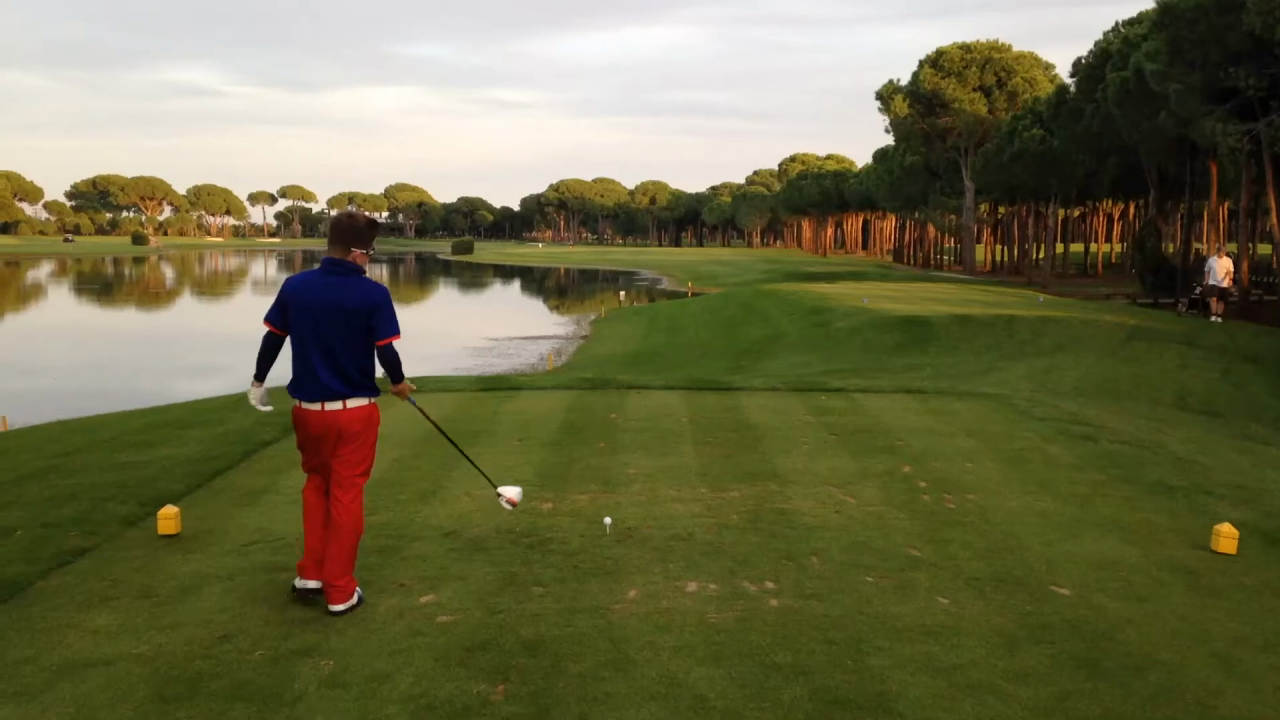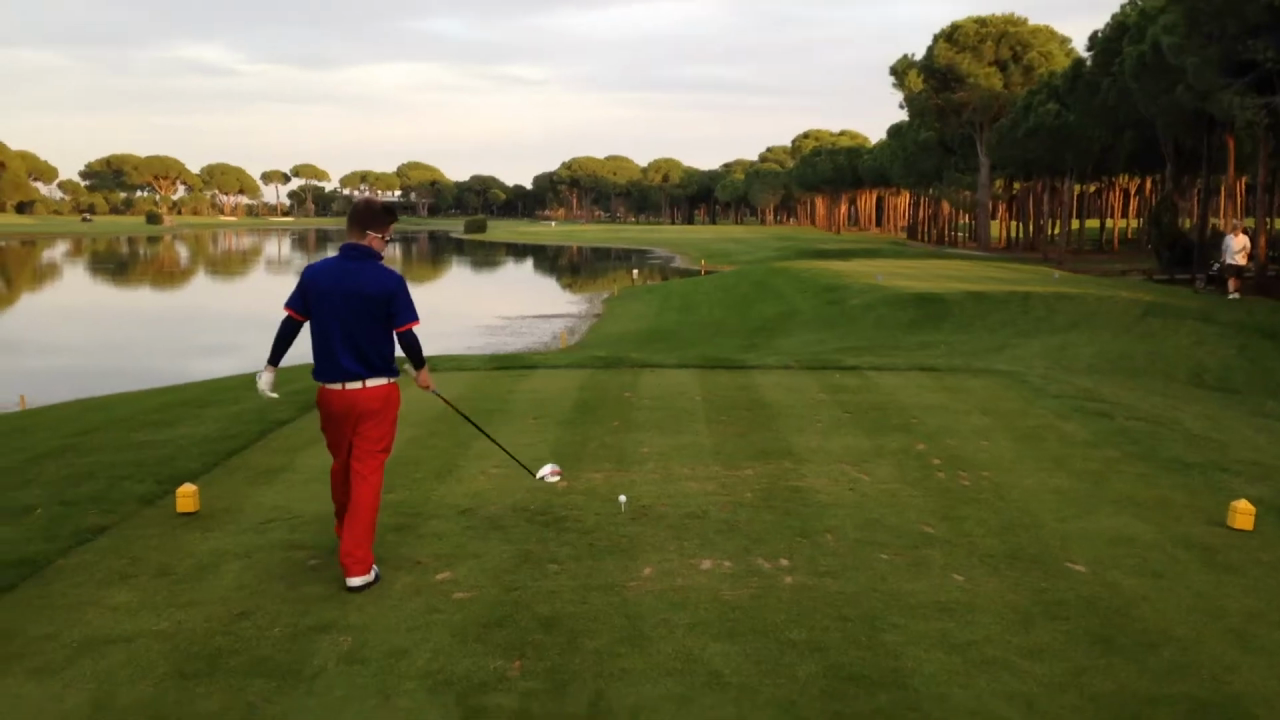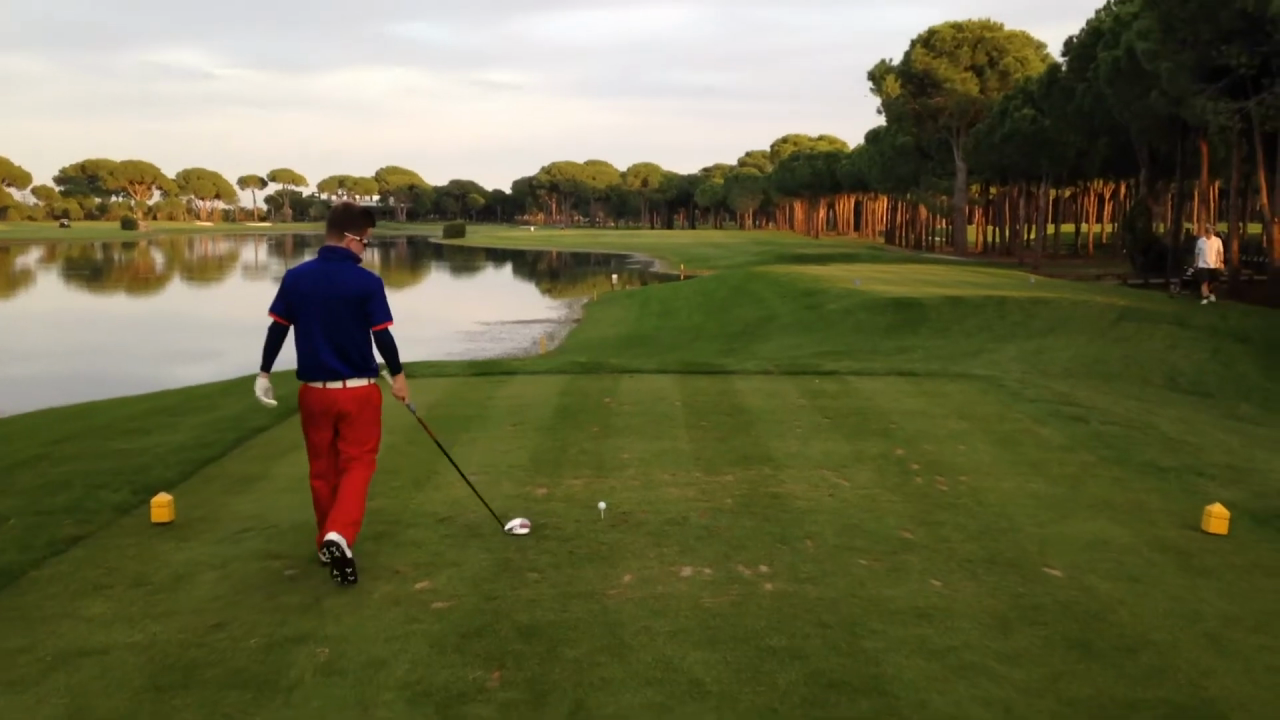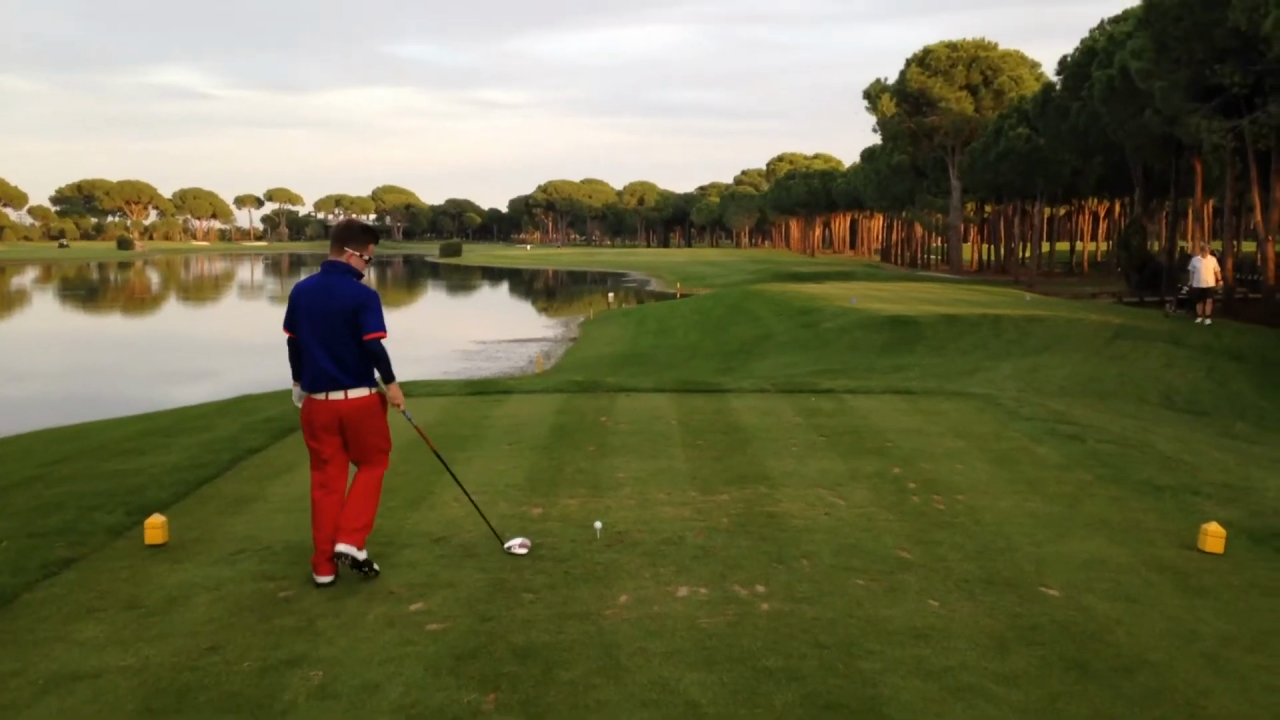
dt=0.2s
person 1, frame 1
left shoulder: (294, 287)
right shoulder: (374, 294)
left elbow: (273, 338)
right elbow: (387, 352)
left wrist: (258, 381)
right wrist: (399, 382)
left hip: (309, 409)
right hip: (356, 411)
left knee: (317, 483)
right knee: (347, 495)
left ankle: (312, 572)
right ankle: (340, 591)
person 1, frame 2
left shoulder: (314, 274)
right shoulder: (390, 281)
left elbow: (291, 322)
right elbow: (406, 335)
left wrist: (270, 367)
right wrist: (420, 370)
left hip: (332, 390)
right hip: (377, 391)
left knee: (342, 463)
right knee: (366, 473)
left ankle: (347, 533)
right ankle: (358, 566)
person 1, frame 3
left shoulder: (295, 277)
right shoulder: (367, 282)
left elbow: (277, 328)
right elbow: (382, 336)
left wrist: (264, 373)
right wrist: (398, 375)
left hip: (313, 390)
right hip: (358, 391)
left knee: (322, 469)
right knee: (357, 466)
left ankle: (327, 540)
right ankle: (339, 536)
person 1, frame 4
left shoulder: (301, 291)
right shoulder: (363, 295)
left elbow: (292, 342)
right elbow: (373, 347)
left wrist: (298, 381)
right wrist: (391, 384)
left hip: (317, 402)
right hip: (360, 399)
left knee: (326, 481)
right knee: (371, 465)
left ankle: (324, 565)
right ankle: (351, 542)
